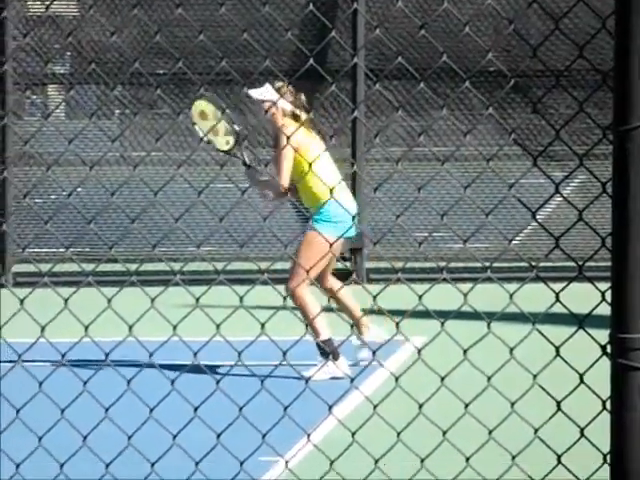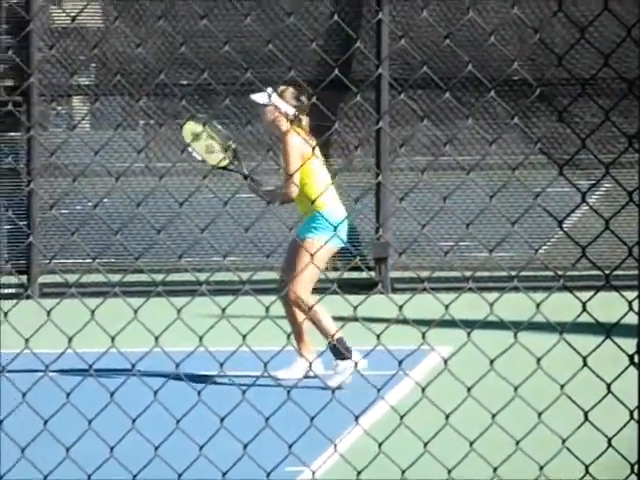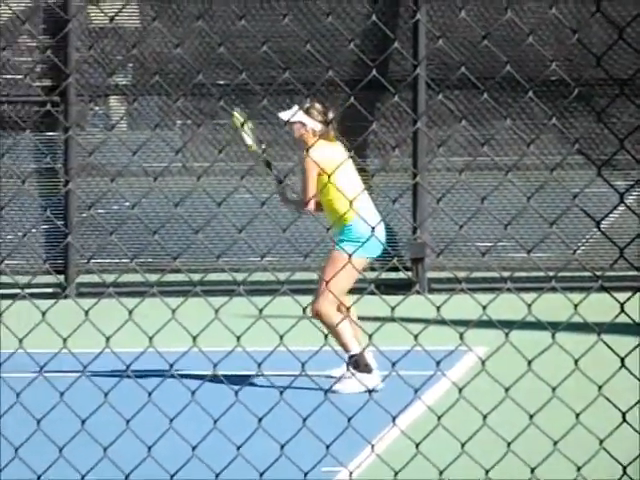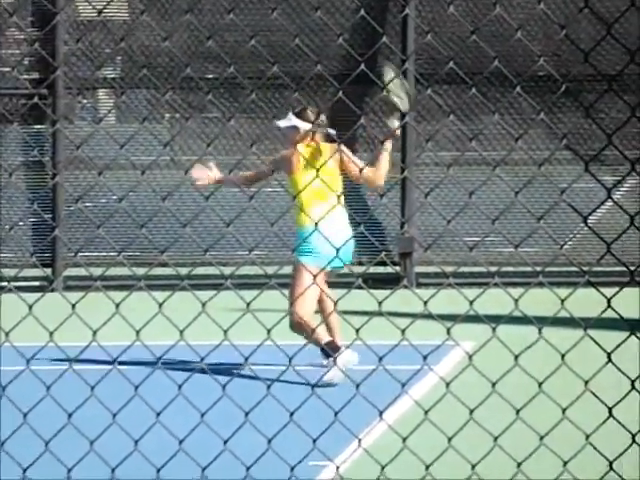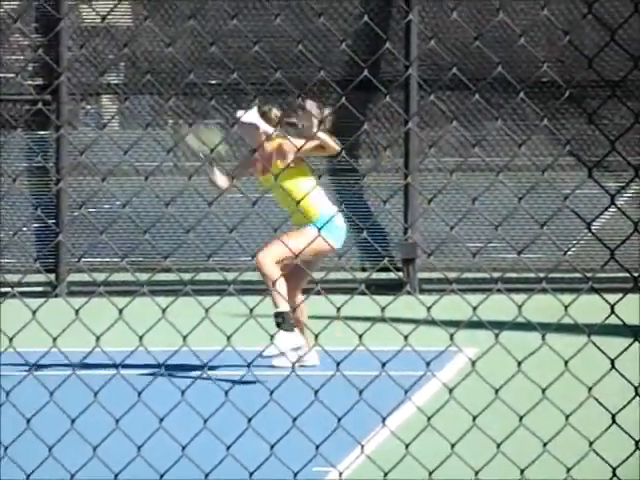
dt=0.4s
person 1, frame 1
left shoulder: (288, 133)
right shoulder: (300, 131)
left elbow: (282, 184)
left wrist: (258, 181)
right wrist: (265, 185)
left hip: (331, 211)
right hip: (340, 209)
left knee: (298, 285)
right knee: (323, 278)
left ankle: (333, 359)
right ankle: (366, 332)
person 1, frame 2
left shoulder: (291, 138)
right shoulder: (296, 135)
left elbow: (291, 191)
left wrist: (264, 193)
right wrist: (270, 194)
left hip: (326, 220)
right hip: (318, 219)
left knee: (297, 293)
right knee: (288, 288)
left ankle: (347, 356)
right ankle: (307, 359)
person 1, frame 3
left shoulder: (312, 155)
right shoulder: (332, 146)
left elbow: (309, 205)
left wrist: (288, 201)
right wrist: (313, 200)
left hip: (357, 231)
right hip: (367, 226)
left knee: (322, 306)
right knee: (336, 295)
left ankle: (365, 372)
right ankle: (360, 358)
person 1, frame 4
left shoulder: (288, 156)
right shoulder: (337, 151)
left elbow: (250, 180)
right elbow: (376, 180)
left wrist: (217, 178)
right wrist: (387, 144)
left hip: (315, 238)
right hip: (342, 238)
left knee: (300, 319)
right knee: (315, 285)
left ankle: (335, 353)
right ankle: (338, 349)
person 1, frame 5
left shoulder: (285, 146)
right shoulder: (257, 158)
left elbow: (334, 148)
right elbow: (225, 183)
left wrist: (314, 130)
right wrist: (214, 170)
left hip: (326, 225)
right hip: (315, 225)
left knee: (264, 259)
right knee: (290, 287)
left ankle: (287, 330)
right ankle: (302, 347)
